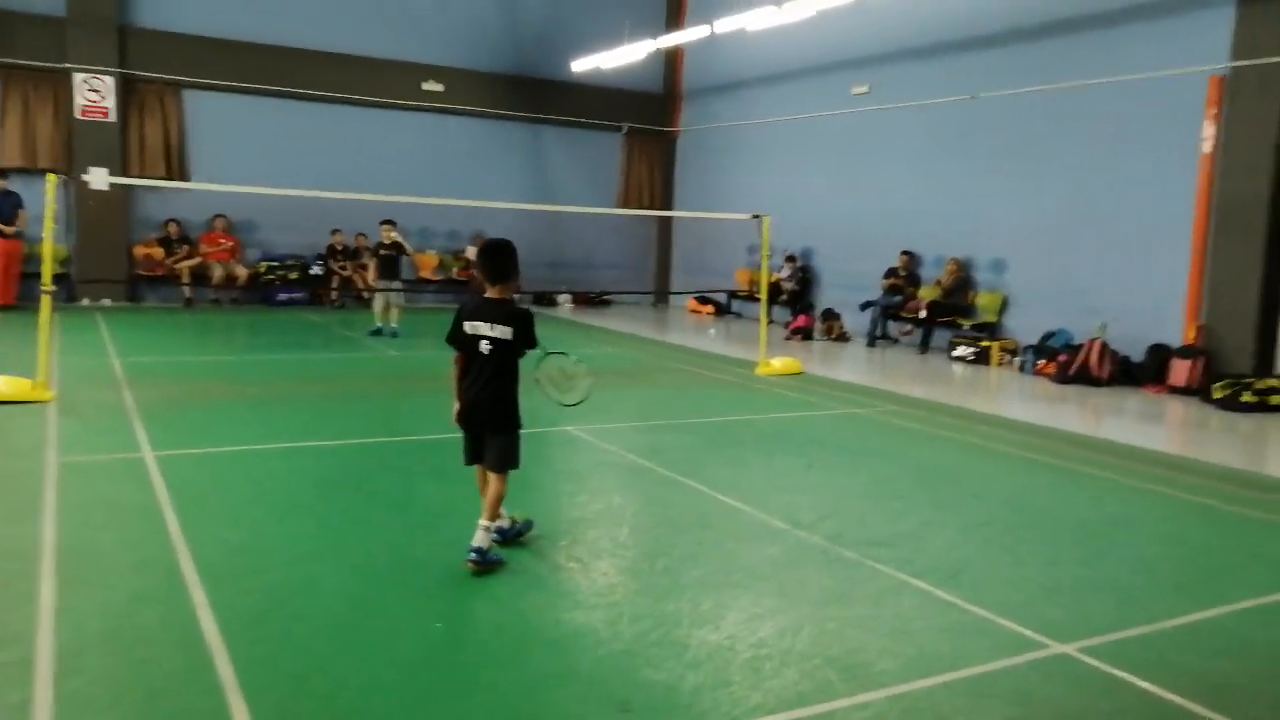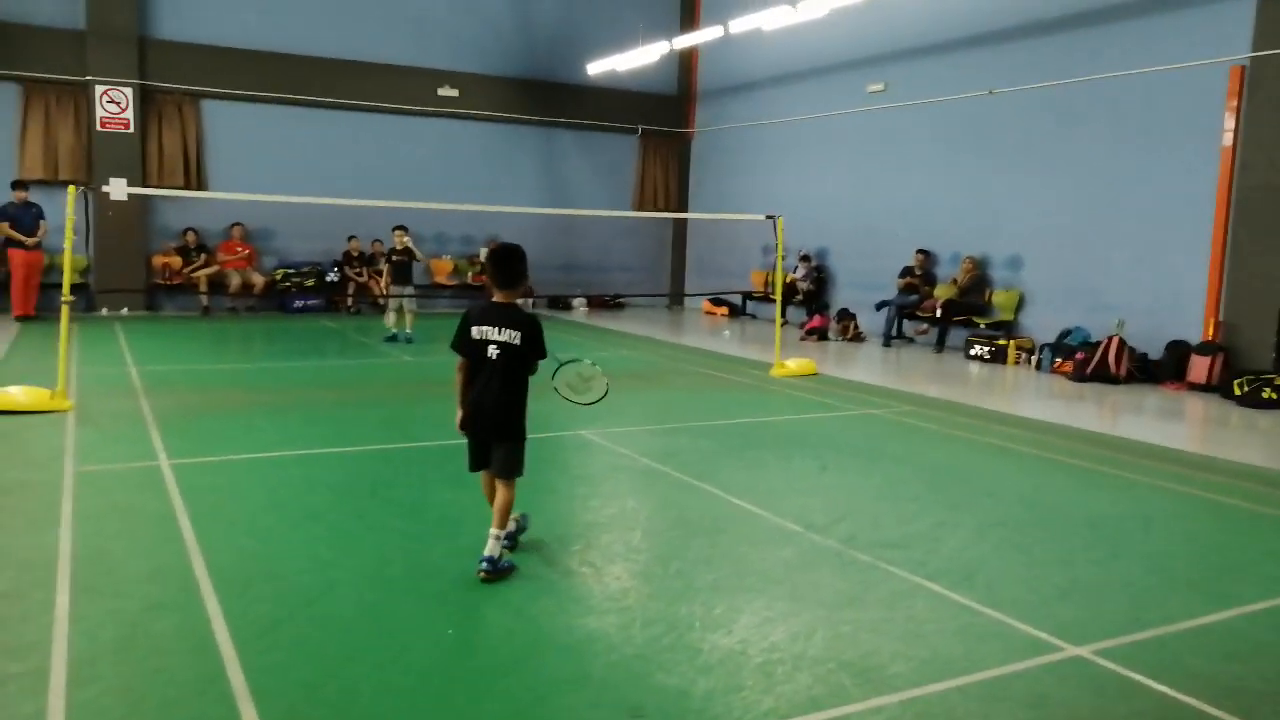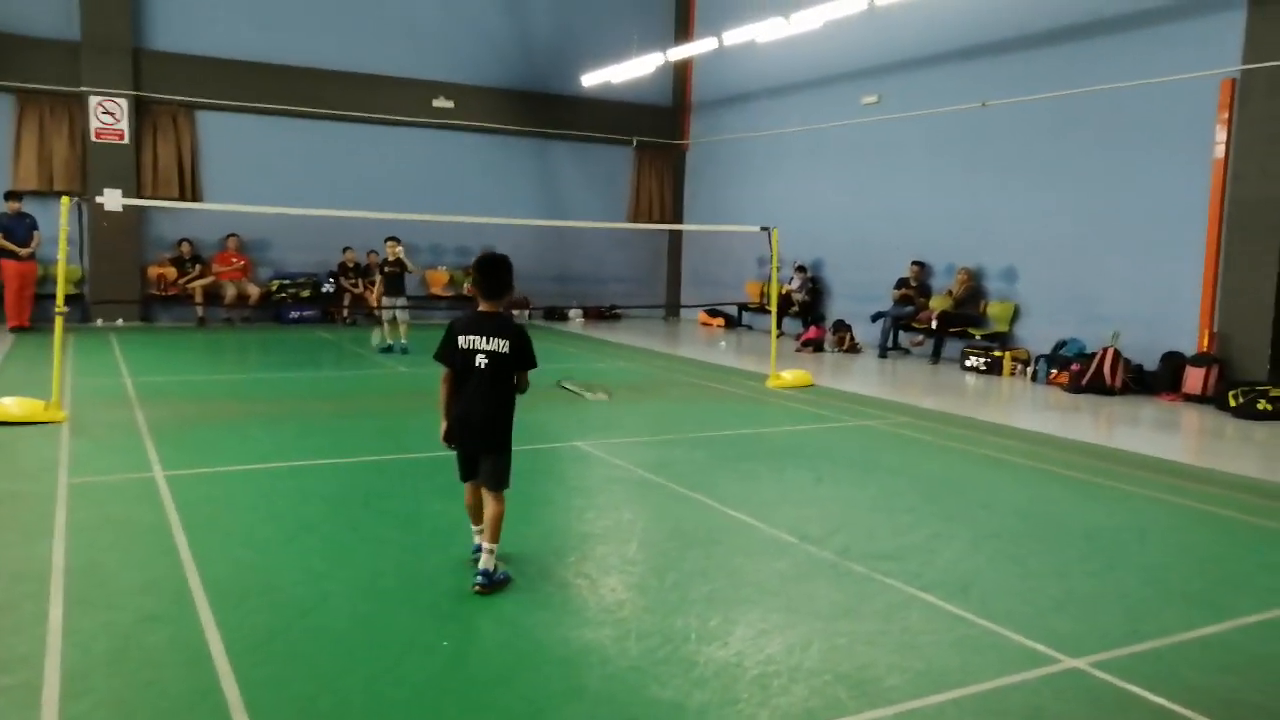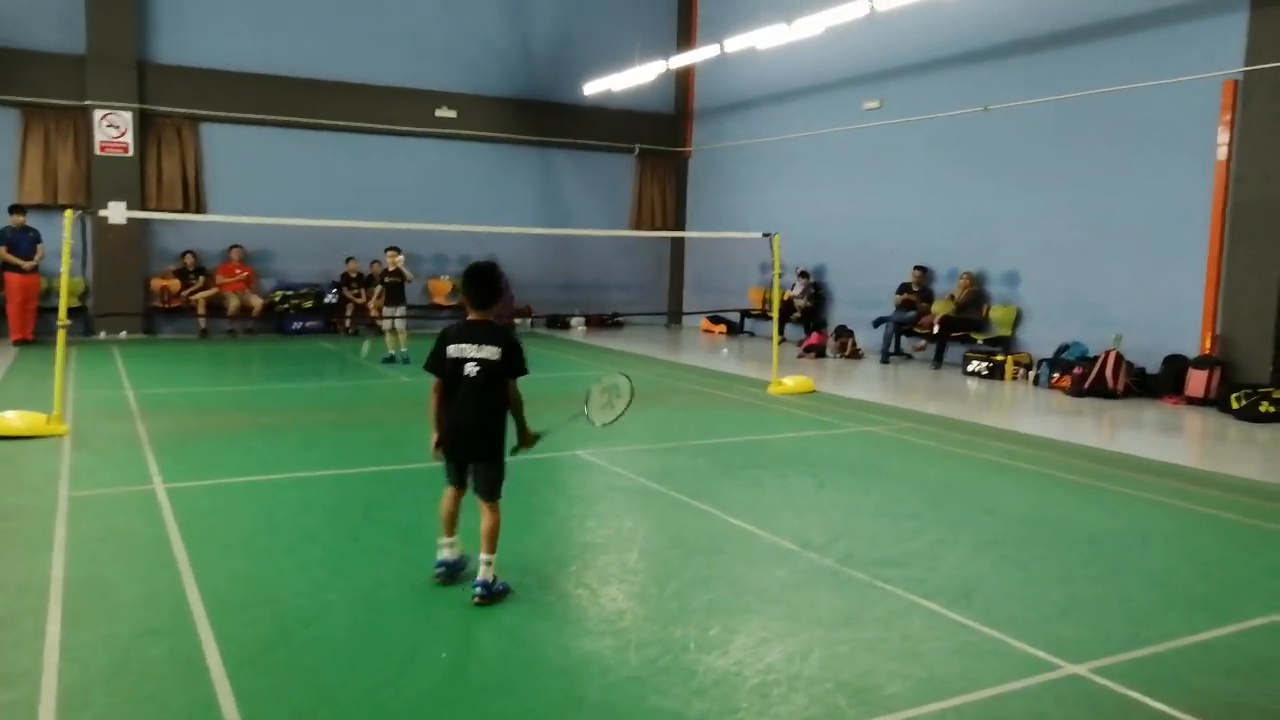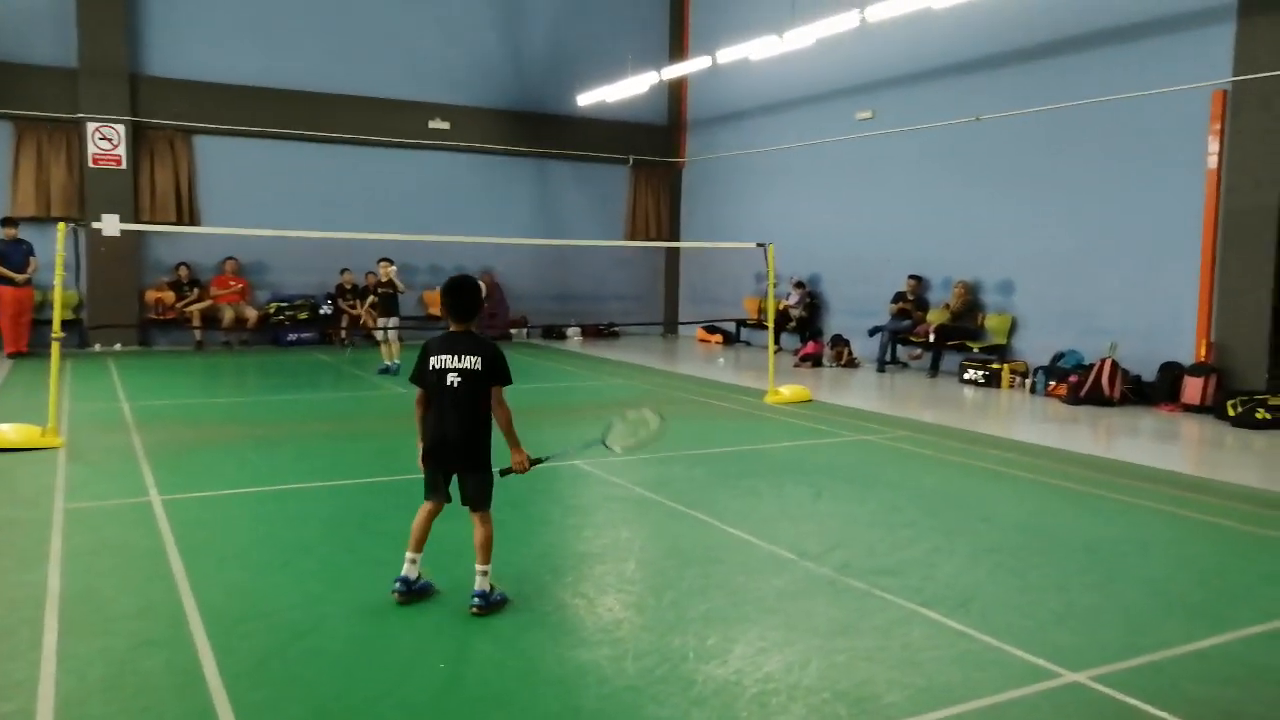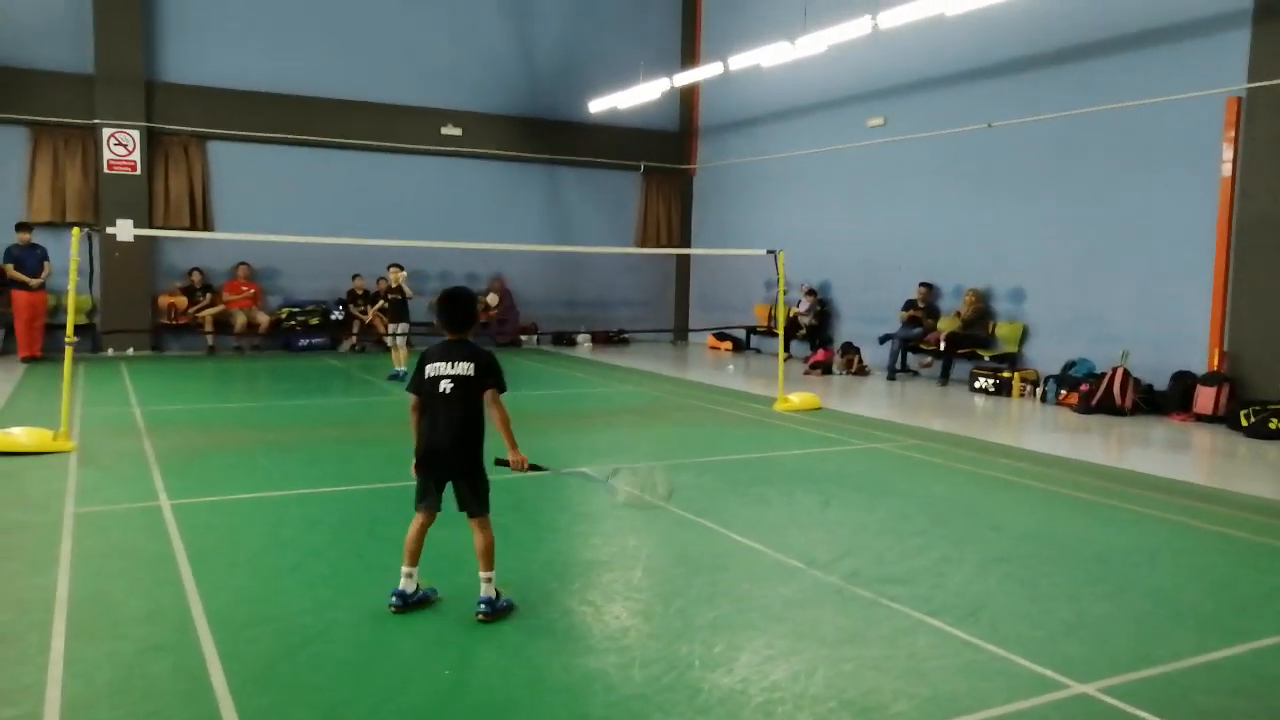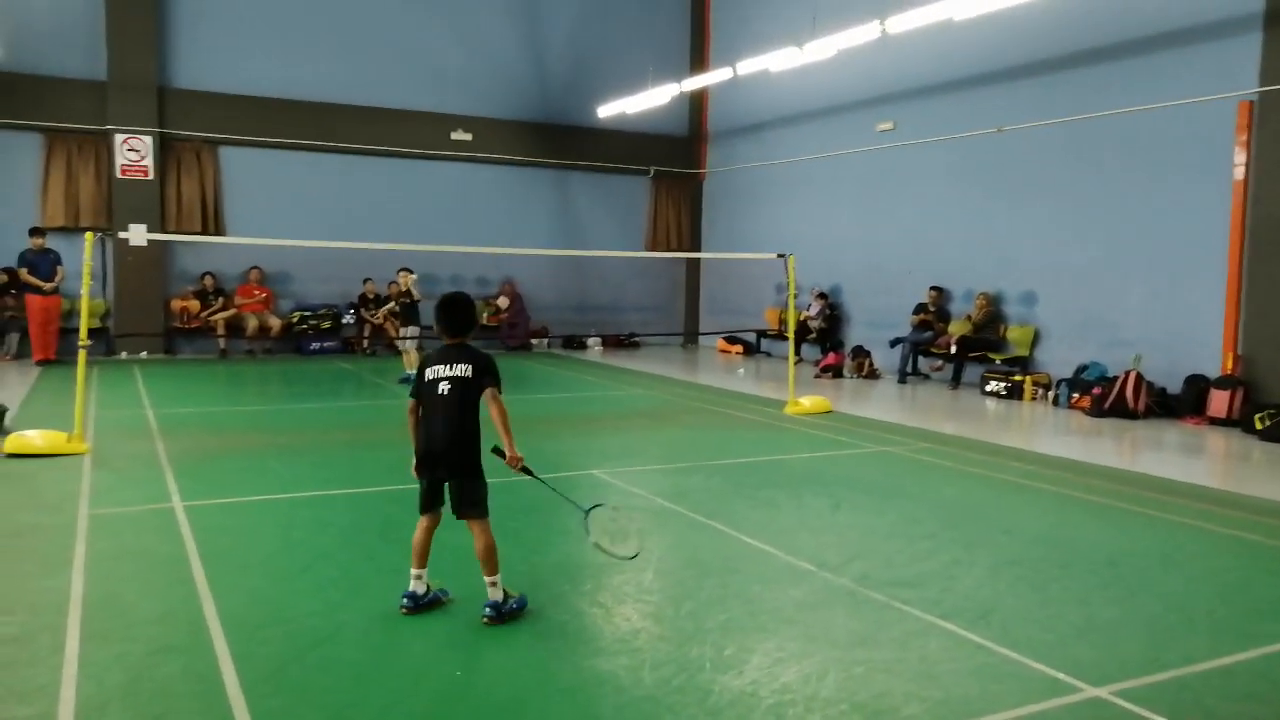
dt=0.1s
person 1, frame 1
left shoulder: (466, 311)
right shoulder: (520, 317)
left elbow: (457, 360)
left wrist: (458, 399)
left hip: (472, 404)
right hip: (501, 407)
left knee: (482, 466)
right knee: (498, 473)
left ankle: (501, 524)
right ankle: (480, 547)
person 1, frame 2
left shoulder: (473, 316)
right shoulder: (528, 323)
left elbow: (462, 366)
right elbow: (532, 369)
left wrist: (461, 406)
left hip: (476, 410)
right hip: (508, 413)
left knee: (488, 472)
right knee: (505, 481)
left ankle: (508, 526)
right ankle: (491, 556)
person 1, frame 3
left shoulder: (458, 326)
right shoulder: (515, 332)
left elbow: (447, 377)
right elbow: (522, 384)
left wrist: (445, 419)
right wrist: (515, 387)
left hip: (462, 422)
right hip: (496, 425)
left knee: (472, 482)
right knee: (494, 493)
left ankle: (480, 539)
right ankle: (486, 570)
person 1, frame 4
left shoulder: (448, 336)
right shoulder: (506, 339)
left elbow: (437, 387)
right elbow: (512, 394)
left wrist: (436, 429)
right wrist: (522, 428)
left hip: (453, 431)
right hip: (487, 433)
left knee: (454, 489)
right knee: (489, 504)
left ankle: (447, 557)
right ankle: (485, 581)
person 1, frame 5
left shoulder: (431, 348)
right shoulder: (488, 351)
left elbow: (420, 399)
right elbow: (497, 402)
left wrist: (423, 441)
right wrist: (515, 448)
left hip: (437, 443)
right hip: (472, 445)
left knee: (431, 504)
right knee: (480, 515)
left ankle: (407, 577)
right ankle: (483, 591)
person 1, frame 6
left shoulder: (428, 357)
right shoulder: (482, 358)
left elbow: (415, 407)
right elbow: (493, 403)
left wrist: (418, 449)
right wrist: (512, 448)
left hip: (430, 451)
right hip: (465, 452)
left knee: (423, 516)
right knee: (479, 521)
left ankle: (405, 590)
right ankle: (488, 597)
person 1, frame 7
left shoulder: (428, 362)
right shoulder: (480, 360)
left elbow: (412, 409)
right elbow: (493, 401)
left wrist: (417, 450)
right wrist: (510, 446)
left hip: (428, 452)
right hip: (461, 453)
left knee: (428, 518)
right knee: (479, 522)
left ankle: (415, 591)
right ankle: (496, 600)
